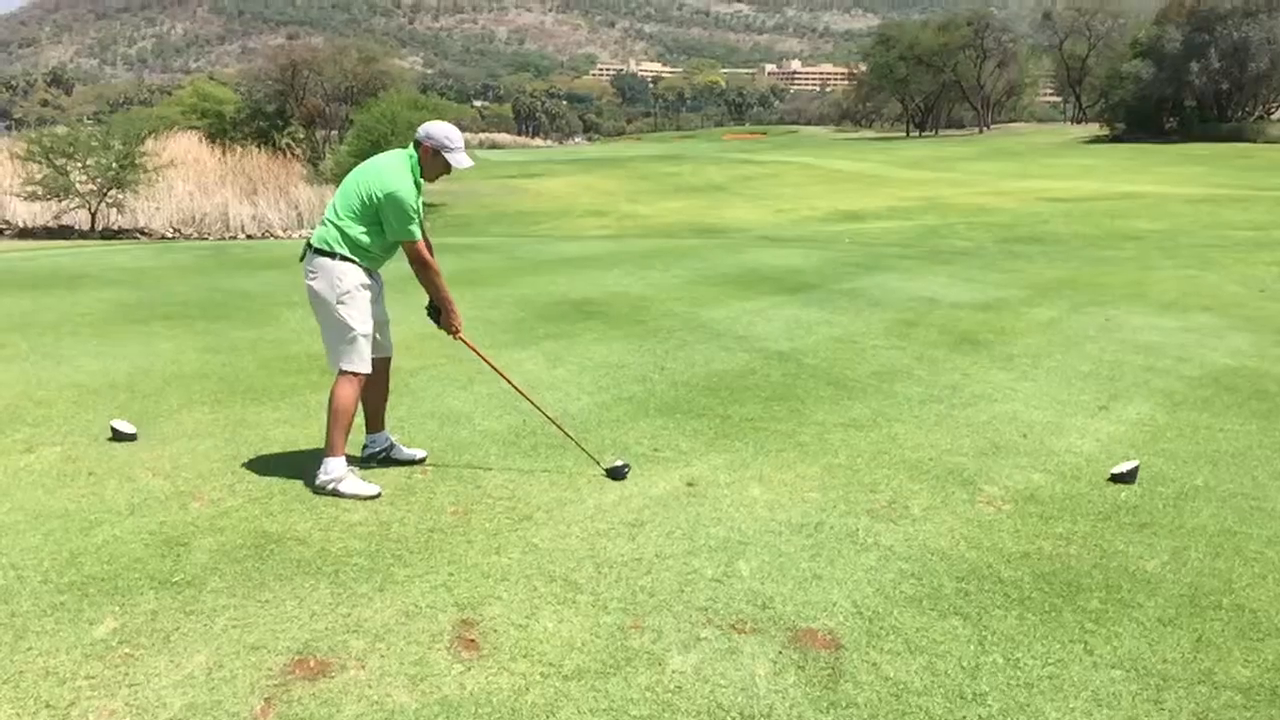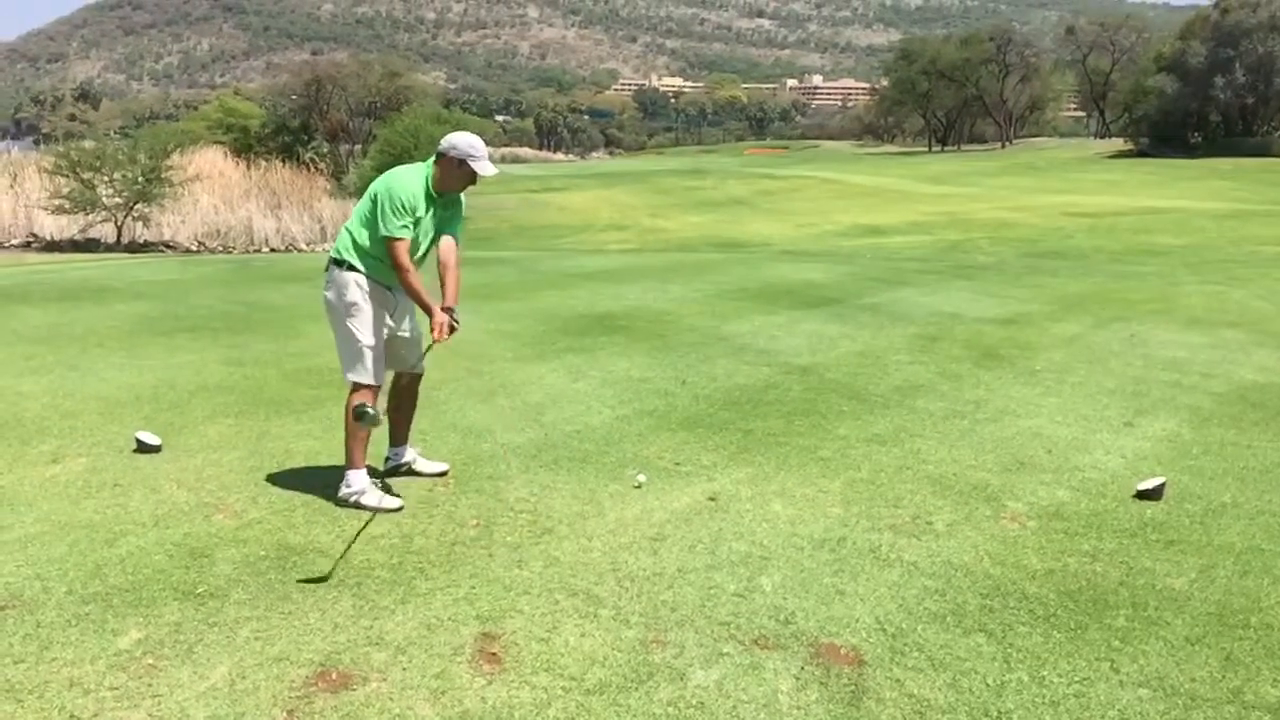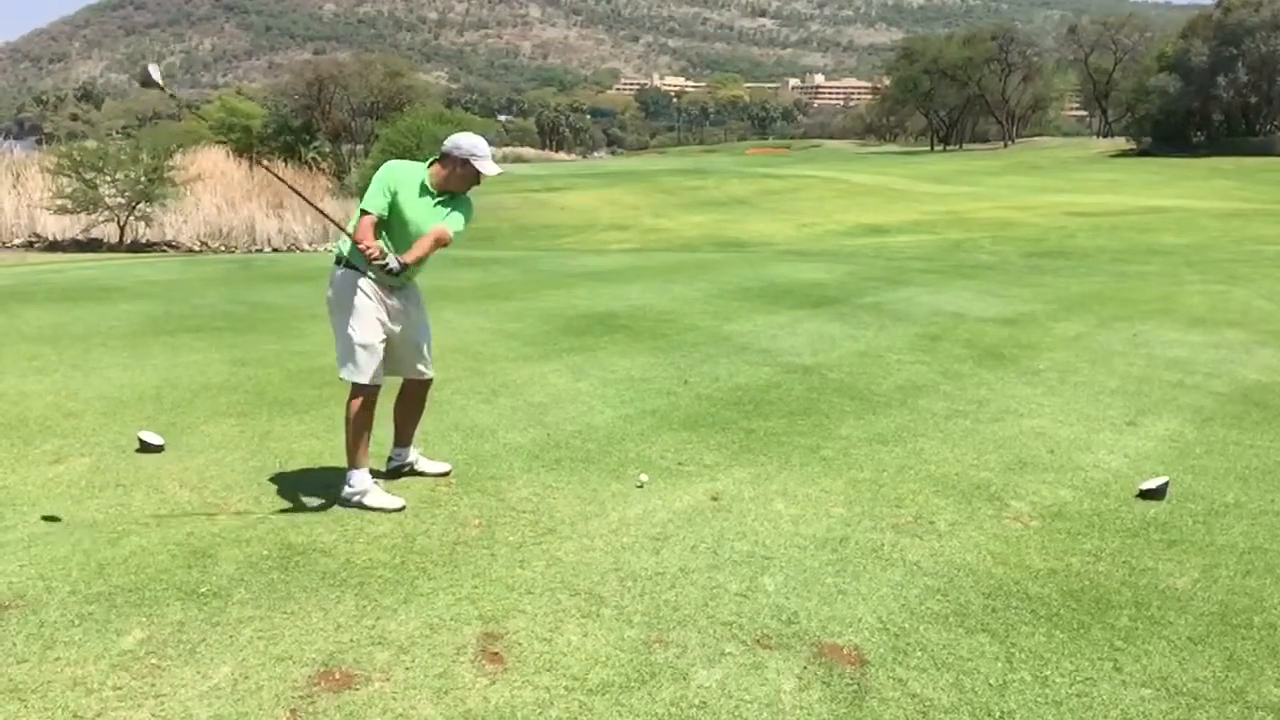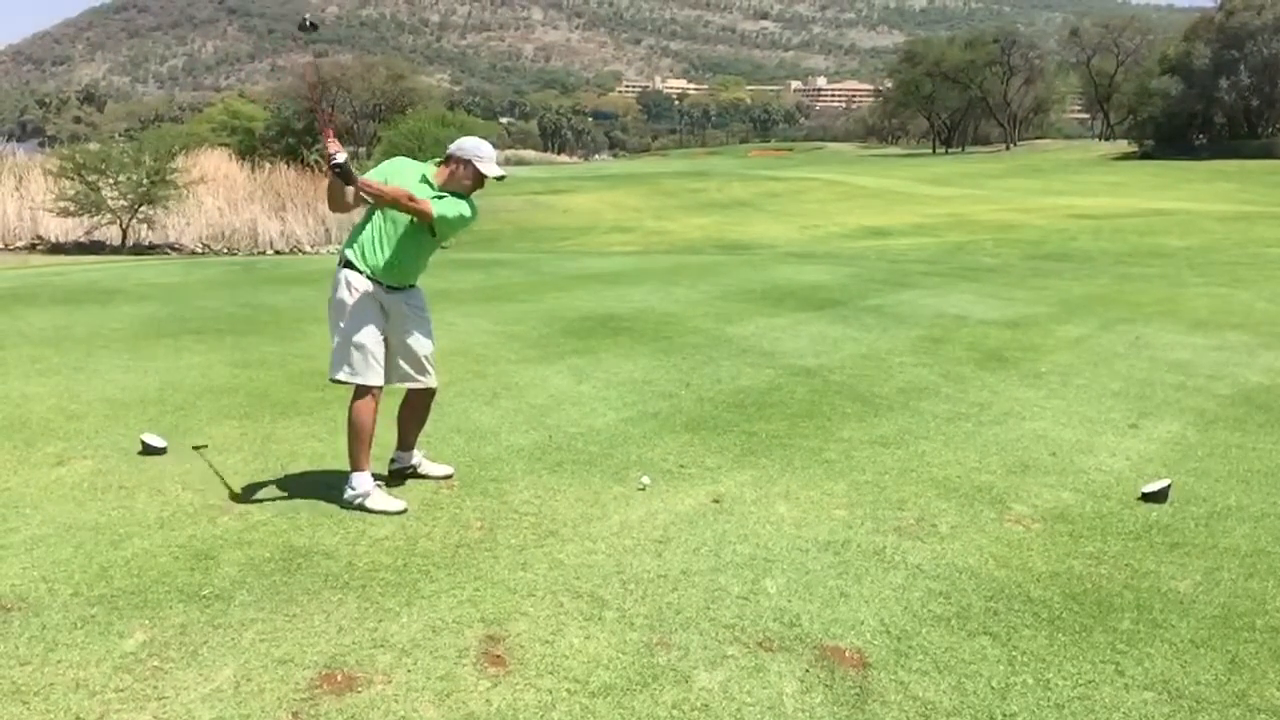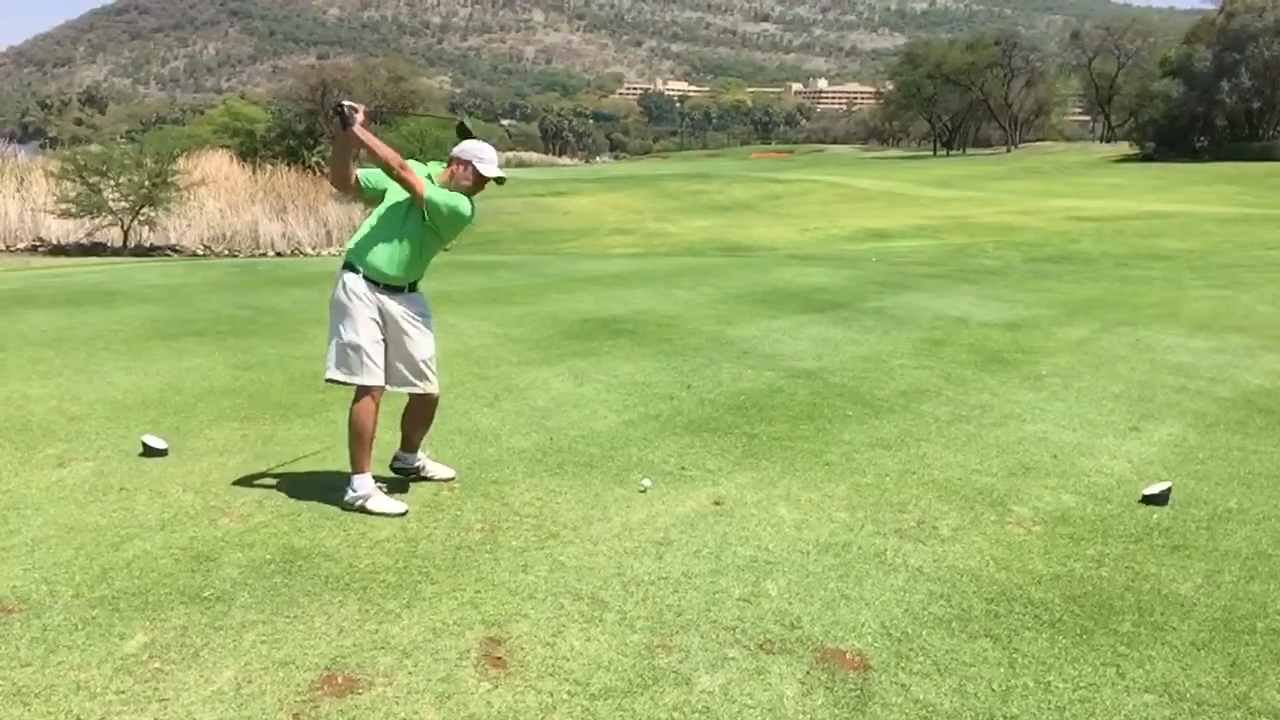
dt=1s
person 1, frame 1
left shoulder: (407, 170)
right shoulder: (397, 186)
left elbow: (423, 242)
right elbow: (419, 258)
left wrist: (436, 300)
right wrist: (447, 306)
left hip: (360, 268)
right hip: (338, 269)
left knee: (379, 357)
right knee: (354, 368)
left ankle: (377, 443)
right ankle: (332, 469)
person 1, frame 2
left shoulder: (452, 201)
right shoulder: (402, 186)
left elbow: (448, 255)
right elbow: (399, 259)
left wrist: (449, 309)
right wrist: (432, 310)
left hip: (392, 286)
right hip: (356, 282)
left knee: (410, 370)
right knee: (367, 379)
left ankle: (399, 455)
right ankle: (354, 481)
person 1, frame 3
left shoulder: (460, 205)
right shoulder: (396, 173)
left elbow: (434, 239)
right elbow: (363, 227)
left wrist: (401, 262)
right wrist: (371, 250)
left hip: (402, 288)
right hip: (358, 281)
left knee: (420, 374)
right knee: (366, 381)
left ankle: (402, 456)
right ankle: (356, 481)
person 1, frame 4
left shoulder: (462, 209)
right shoulder: (399, 167)
left elbow: (411, 203)
right elbow: (339, 204)
left wrist: (355, 178)
right wrist: (338, 175)
left hip: (404, 294)
right hip: (359, 283)
left knee: (424, 383)
right knee: (369, 385)
left ankle: (405, 458)
right ankle: (359, 483)
person 1, frame 5
left shoulder: (460, 208)
right shoulder: (416, 171)
left elbow: (401, 172)
right elbow: (343, 182)
left wrist: (358, 129)
right wrist: (345, 136)
left hip: (404, 298)
right hip: (360, 287)
left knee: (427, 391)
right knee: (369, 387)
left ankle: (409, 458)
right ankle: (360, 486)
